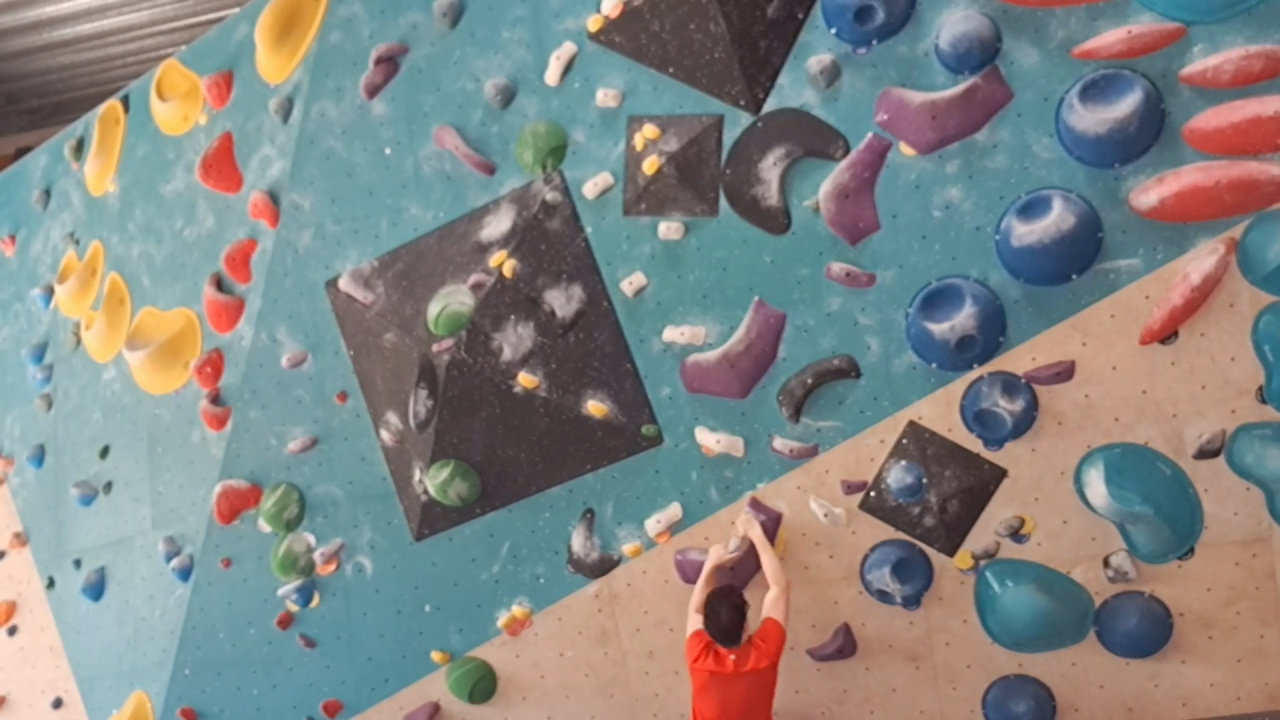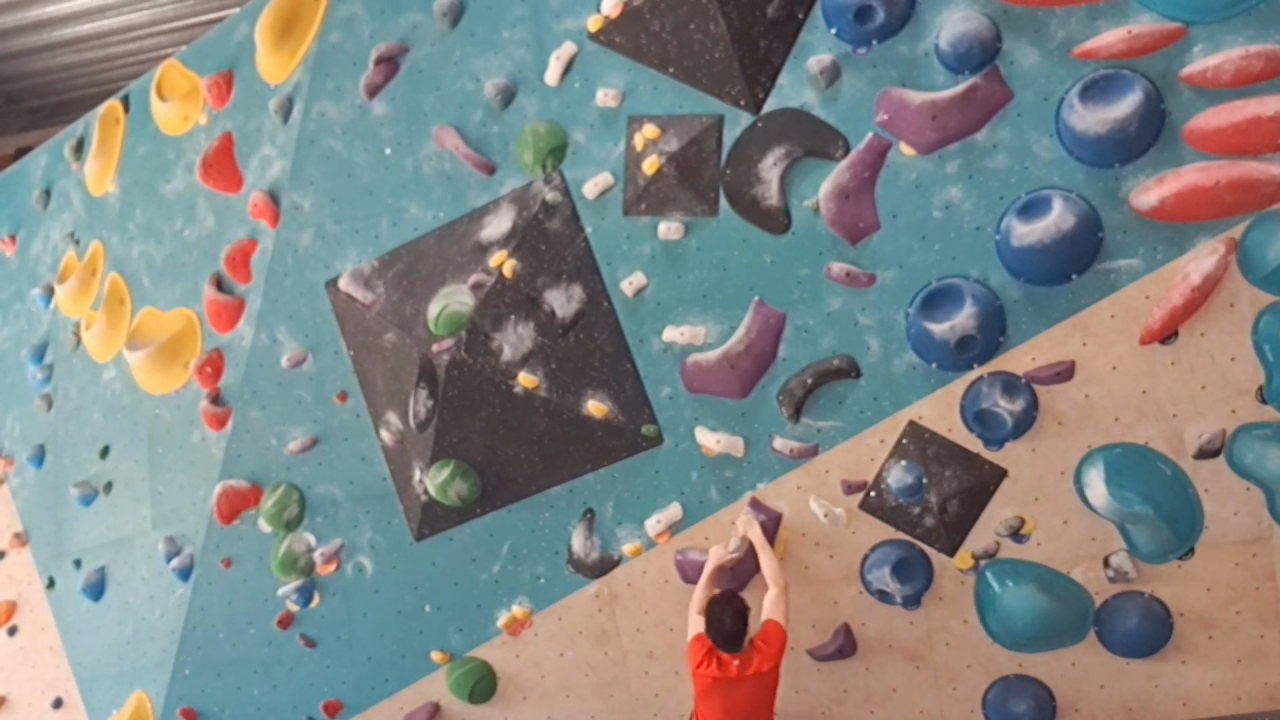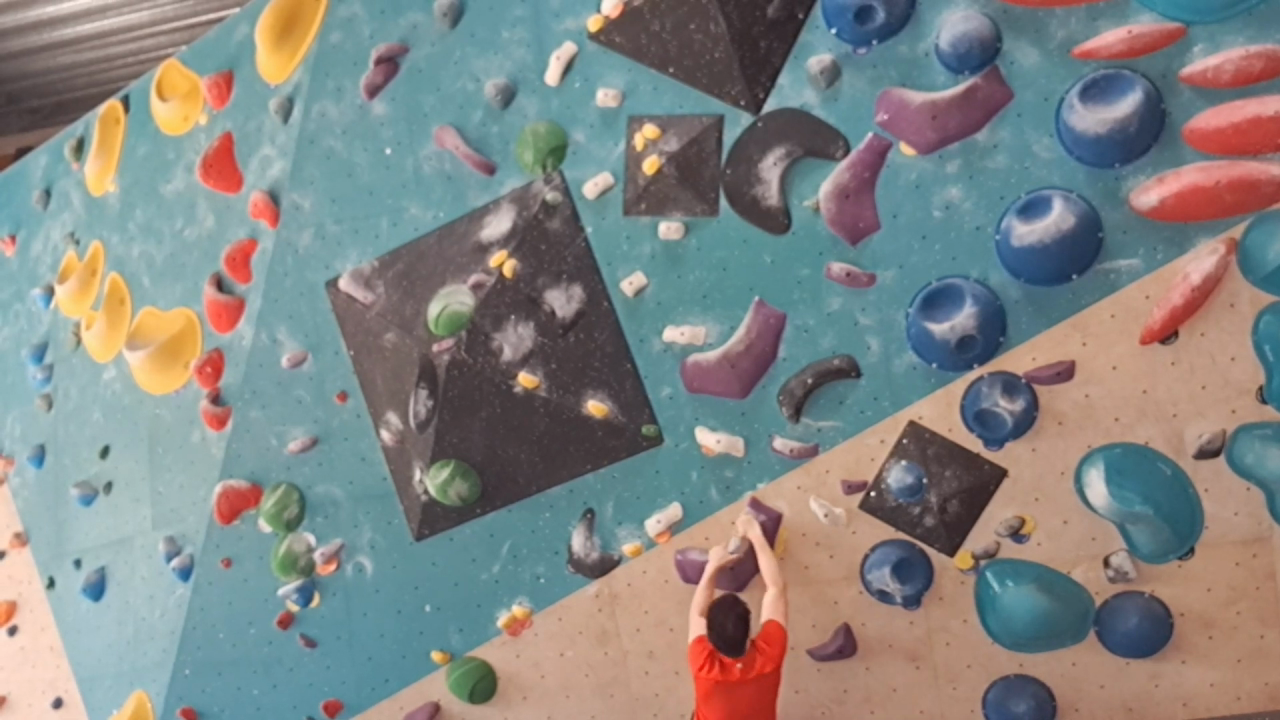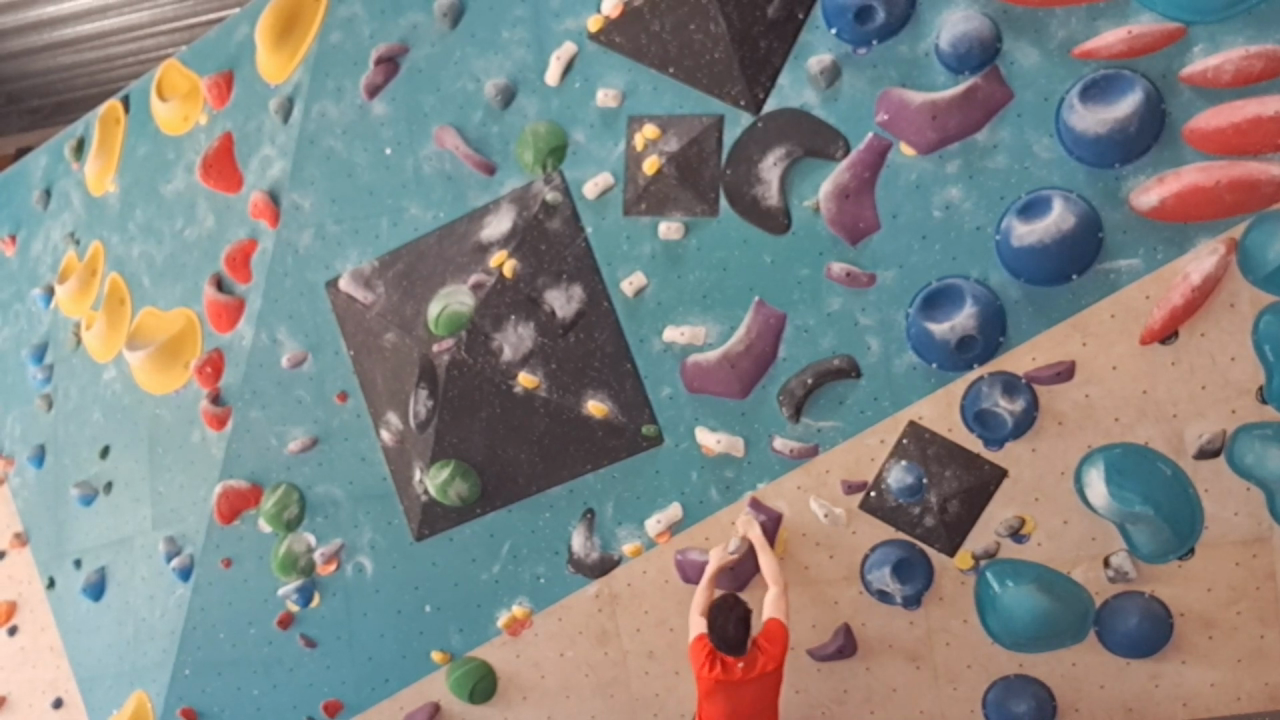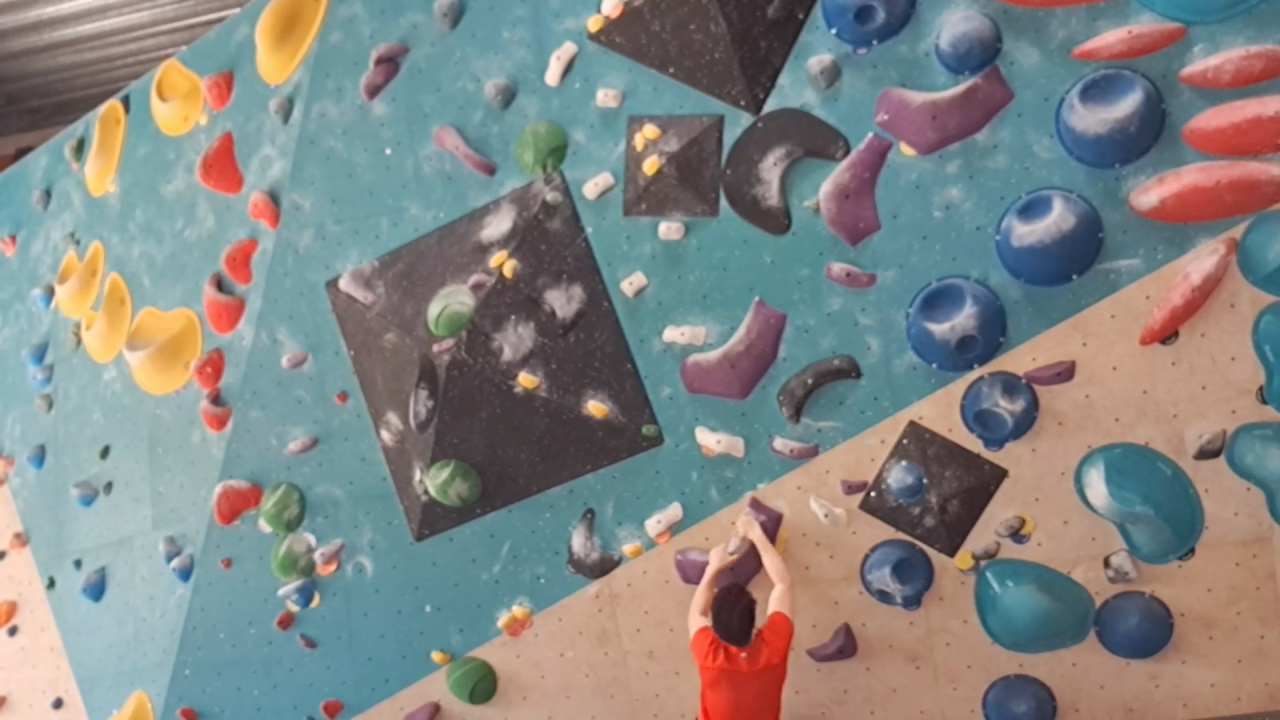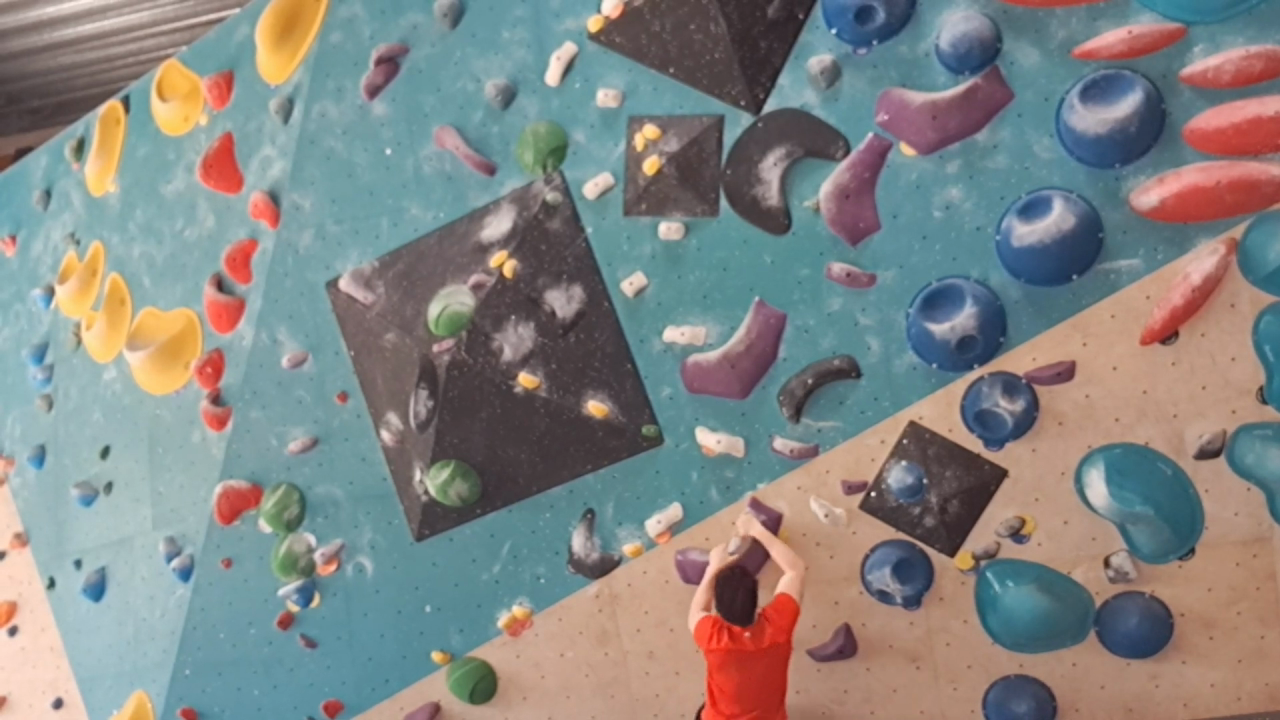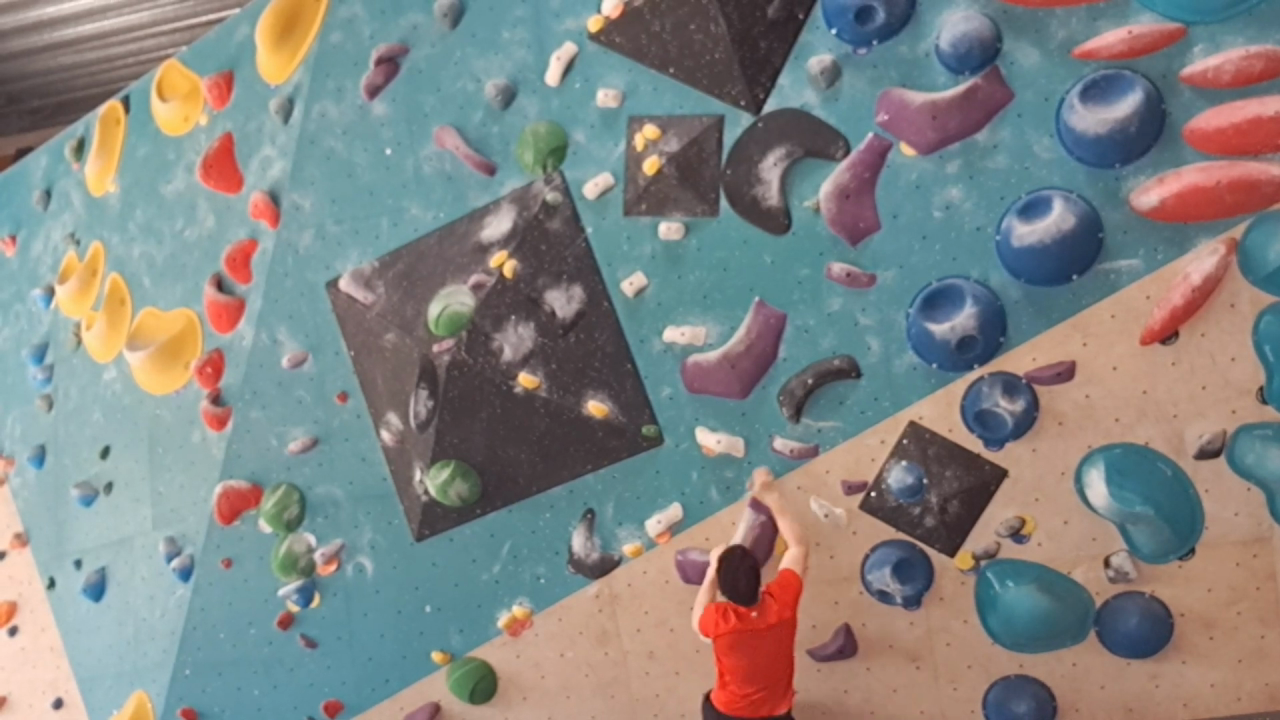
dt=0.1s
person 1, frame 1
left shoulder: (700, 660)
right shoulder: (765, 655)
left elbow: (695, 610)
right elbow: (779, 586)
left wrist: (711, 564)
right wrist: (756, 534)
person 1, frame 2
left shoulder: (702, 664)
right shoulder: (767, 657)
left elbow: (696, 612)
right elbow: (778, 587)
left wrist: (712, 565)
right wrist: (755, 535)
person 1, frame 3
left shoulder: (705, 668)
right shoulder: (769, 658)
left elbow: (698, 614)
right elbow: (776, 588)
left wrist: (712, 566)
right wrist: (755, 535)
person 1, frame 4
left shoulder: (706, 666)
right shoulder: (770, 657)
left elbow: (698, 614)
right elbow: (777, 587)
left wrist: (713, 567)
right wrist: (755, 535)
person 1, frame 5
left shoulder: (710, 655)
right shoulder: (775, 648)
left elbow: (696, 614)
right elbow: (782, 583)
left wrist: (714, 568)
right wrist: (757, 535)
person 1, frame 6
left shoulder: (713, 637)
right shoulder: (777, 628)
left elbow: (696, 614)
right elbow: (796, 569)
left wrist: (714, 568)
right wrist: (757, 531)
person 1, frame 7
left shoulder: (718, 619)
right shoulder: (782, 604)
left elbow: (698, 621)
right elbow: (799, 547)
left wrist: (713, 567)
right wrist: (771, 498)
